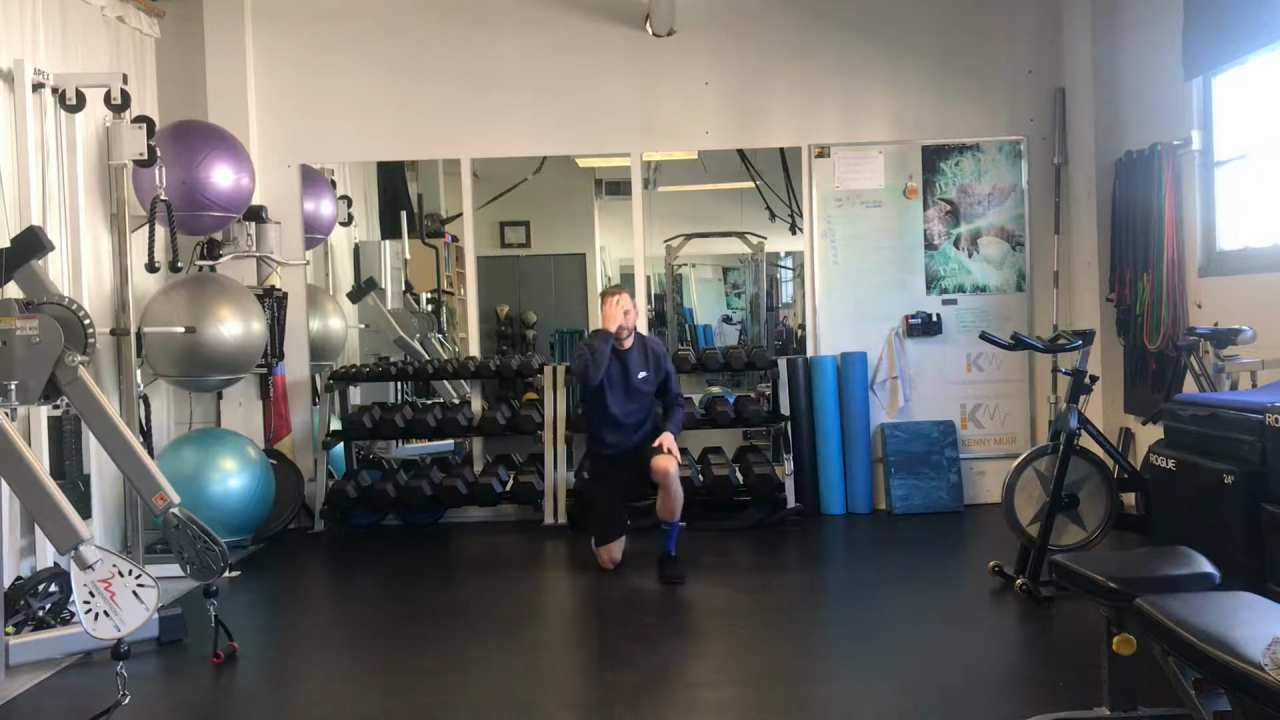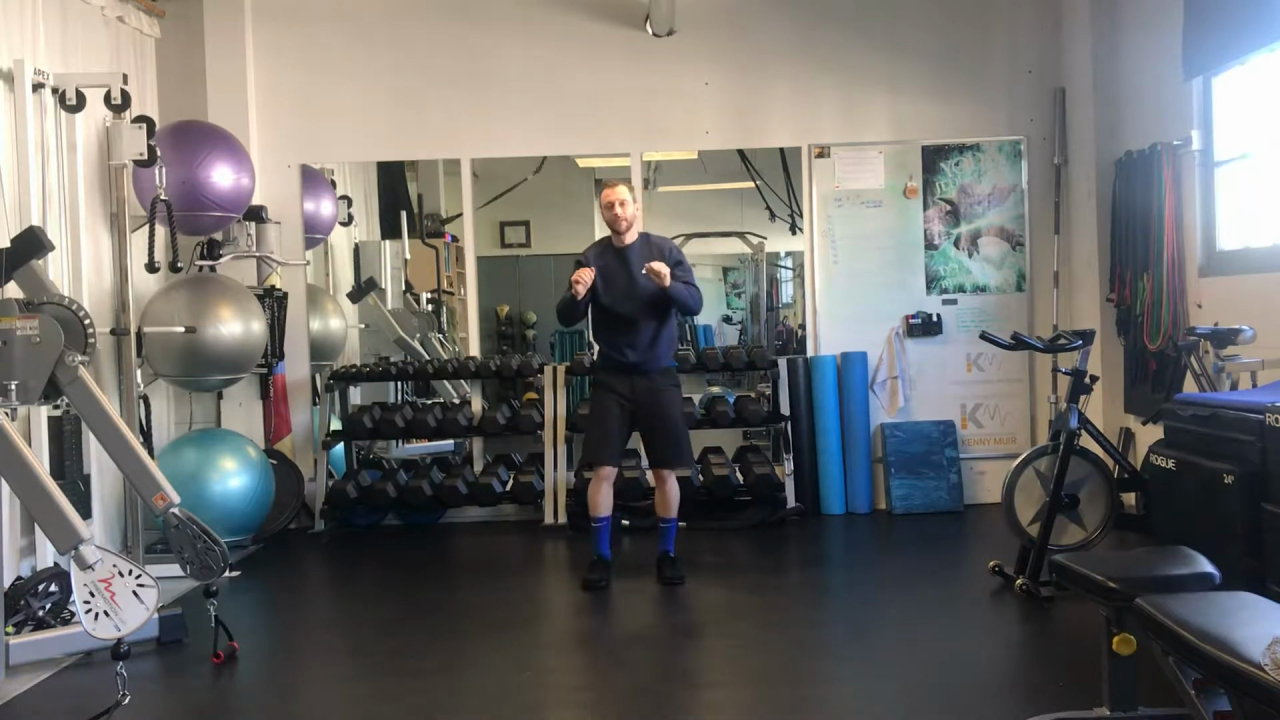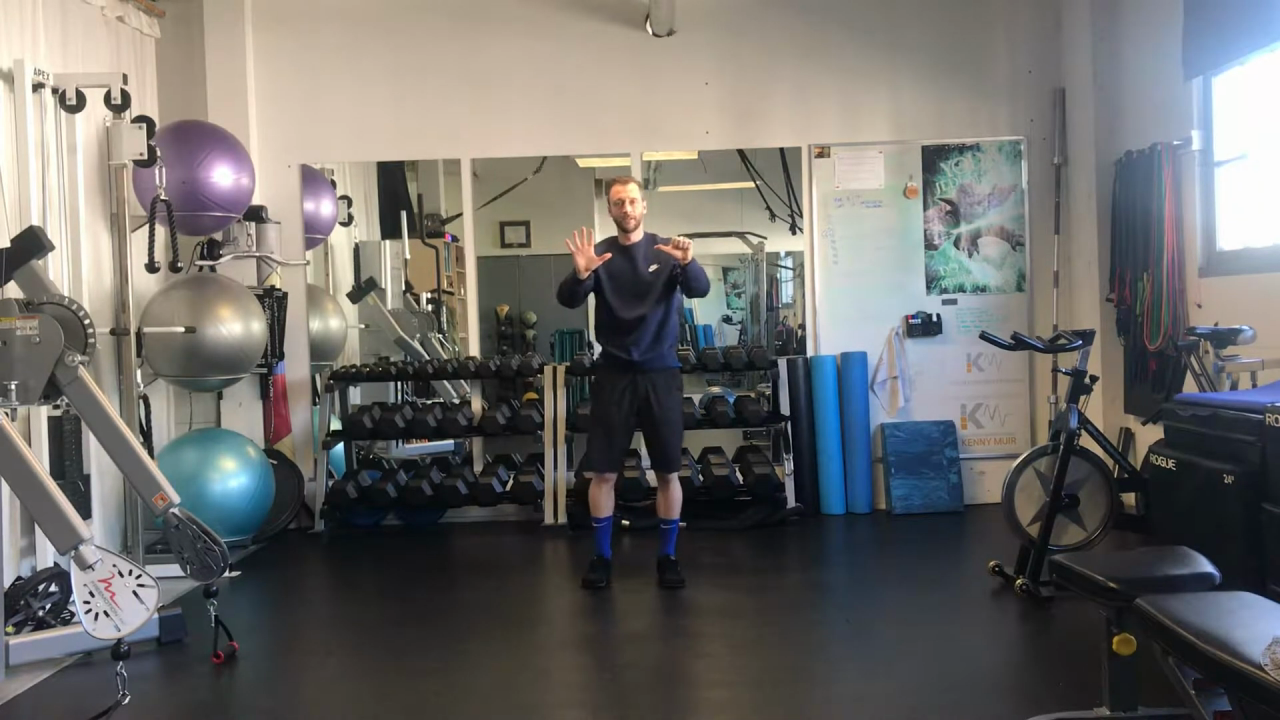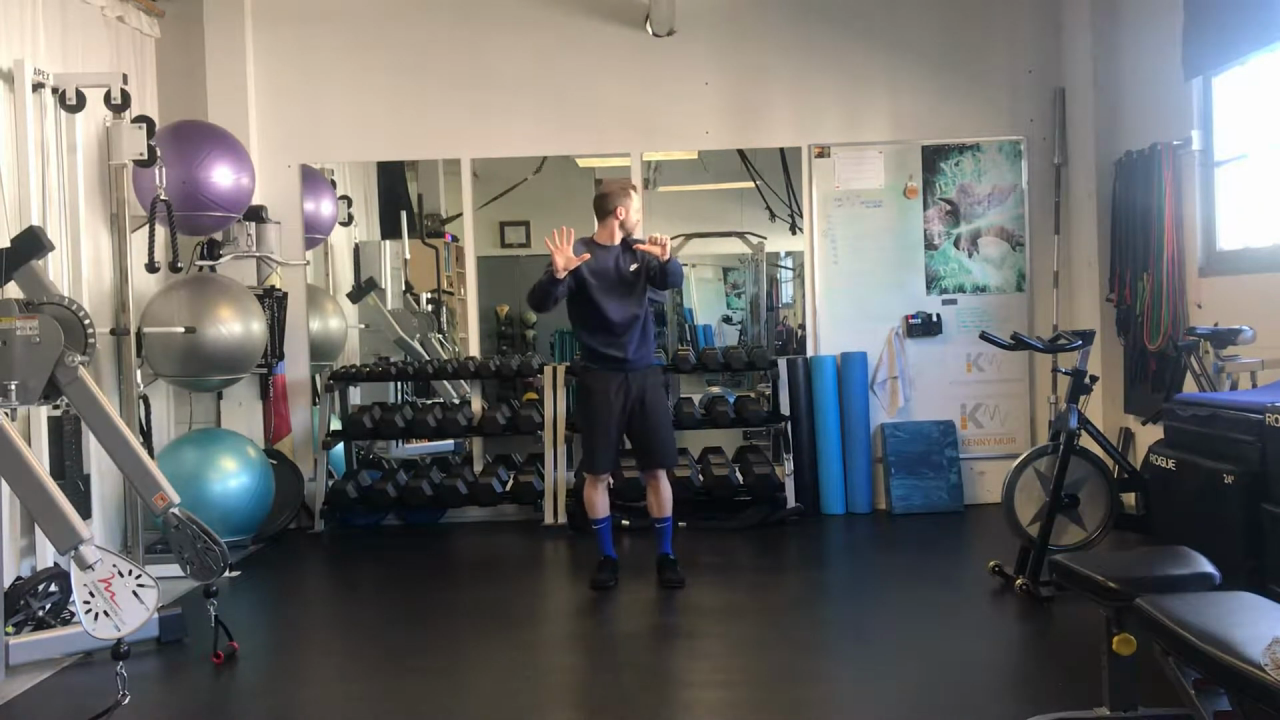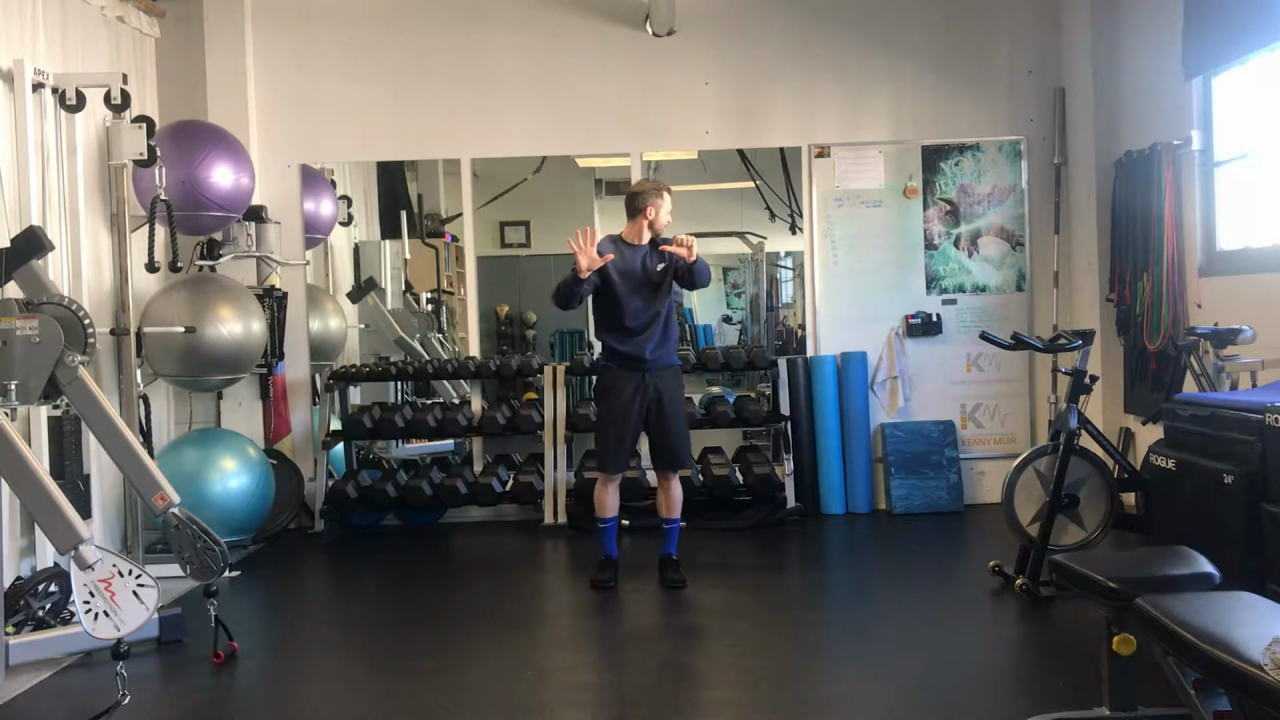
dt=1s
person 1, frame 1
left shoulder: (655, 351)
right shoulder: (592, 348)
left elbow: (674, 401)
right elbow: (586, 380)
left wrist: (669, 431)
right wrist: (606, 331)
left hip: (645, 442)
right hip: (606, 454)
left knee: (667, 470)
right knee: (609, 559)
left ankle: (668, 553)
right ankle: (602, 532)
person 1, frame 2
left shoulder: (664, 250)
right shoulder: (592, 258)
left elbow: (694, 304)
right elbow: (567, 319)
left wrist: (668, 283)
right wrist: (575, 295)
left hip: (659, 376)
right hip: (611, 379)
left knee: (665, 472)
right knee: (603, 471)
left ankle: (666, 554)
right ankle: (601, 556)
person 1, frame 3
left shoulder: (666, 250)
right shoulder: (600, 253)
left elbow: (699, 290)
right elbow: (568, 300)
left wrist: (688, 263)
right wrist: (581, 273)
left hip: (661, 373)
right hip: (613, 375)
left knee: (668, 473)
right knee: (603, 473)
left ankle: (668, 556)
right ankle: (601, 556)
person 1, frame 4
left shoulder: (638, 251)
right shoulder: (579, 255)
left elbow: (671, 282)
right elbow: (539, 303)
left wrist: (665, 258)
right wrist: (557, 274)
left hip: (644, 373)
right hip: (600, 377)
left knee: (656, 470)
right knee: (597, 473)
left ankle: (666, 555)
right ankle: (607, 557)
person 1, frame 5
left shoulder: (667, 251)
right shoulder: (605, 251)
left elbow: (700, 281)
right elbow: (564, 302)
left wrist: (692, 259)
right wrist: (581, 274)
left hip: (664, 373)
right hip: (619, 375)
left knee: (669, 471)
right knee: (609, 473)
left ankle: (669, 556)
right ankle: (608, 556)
